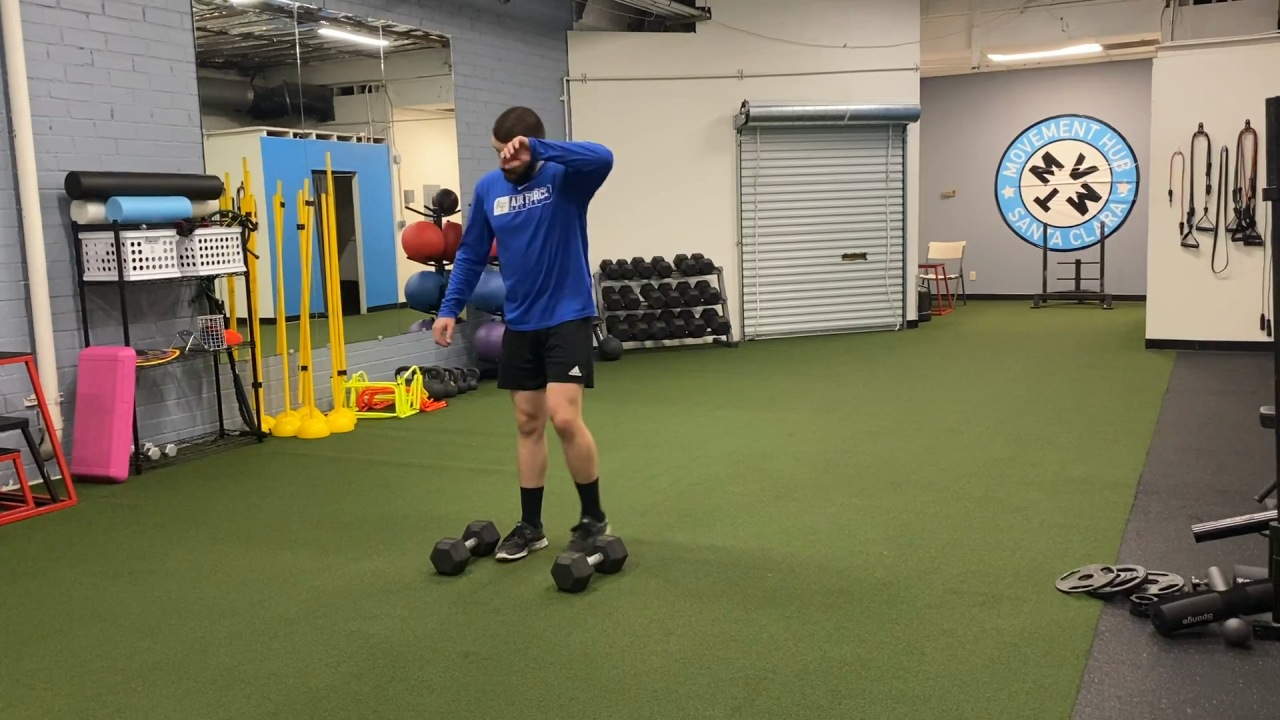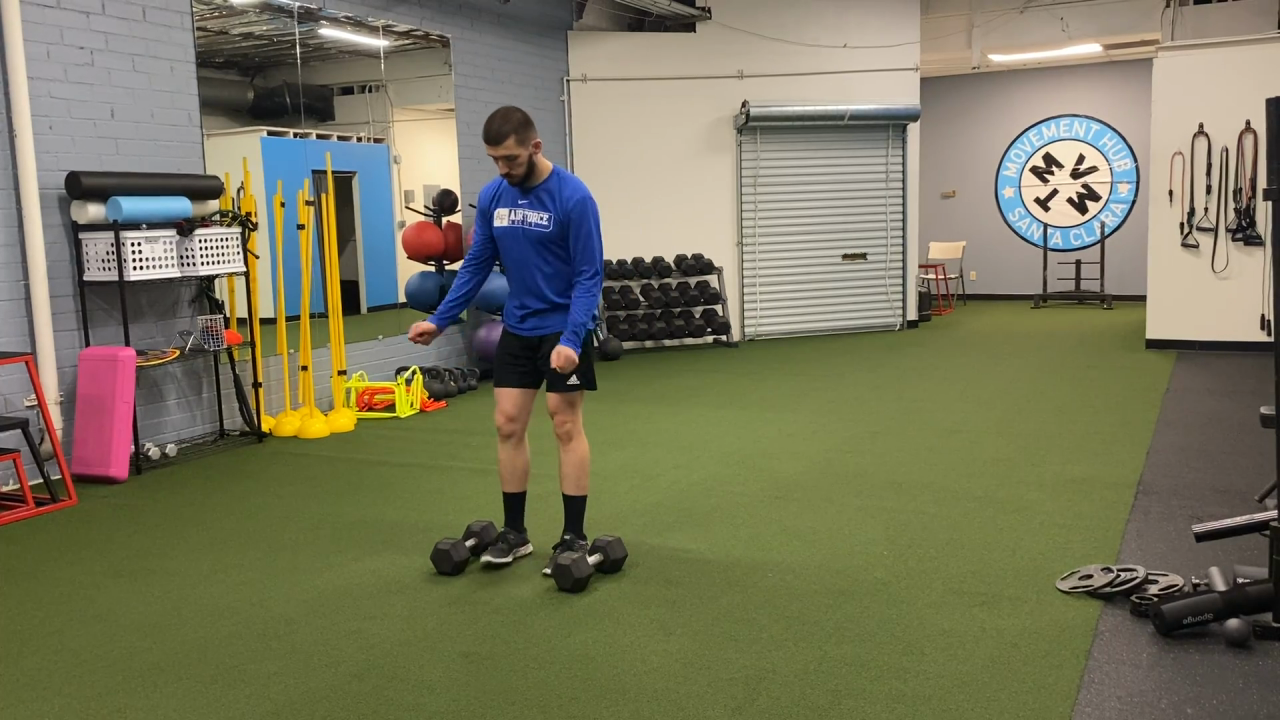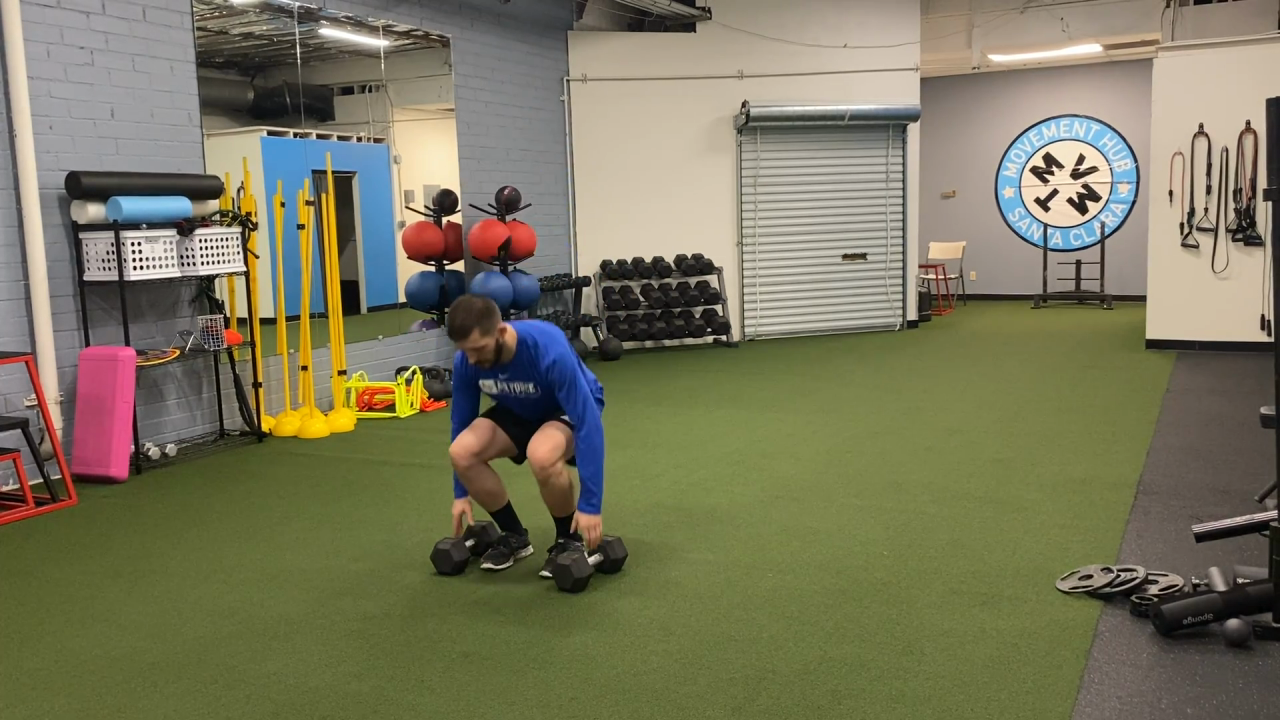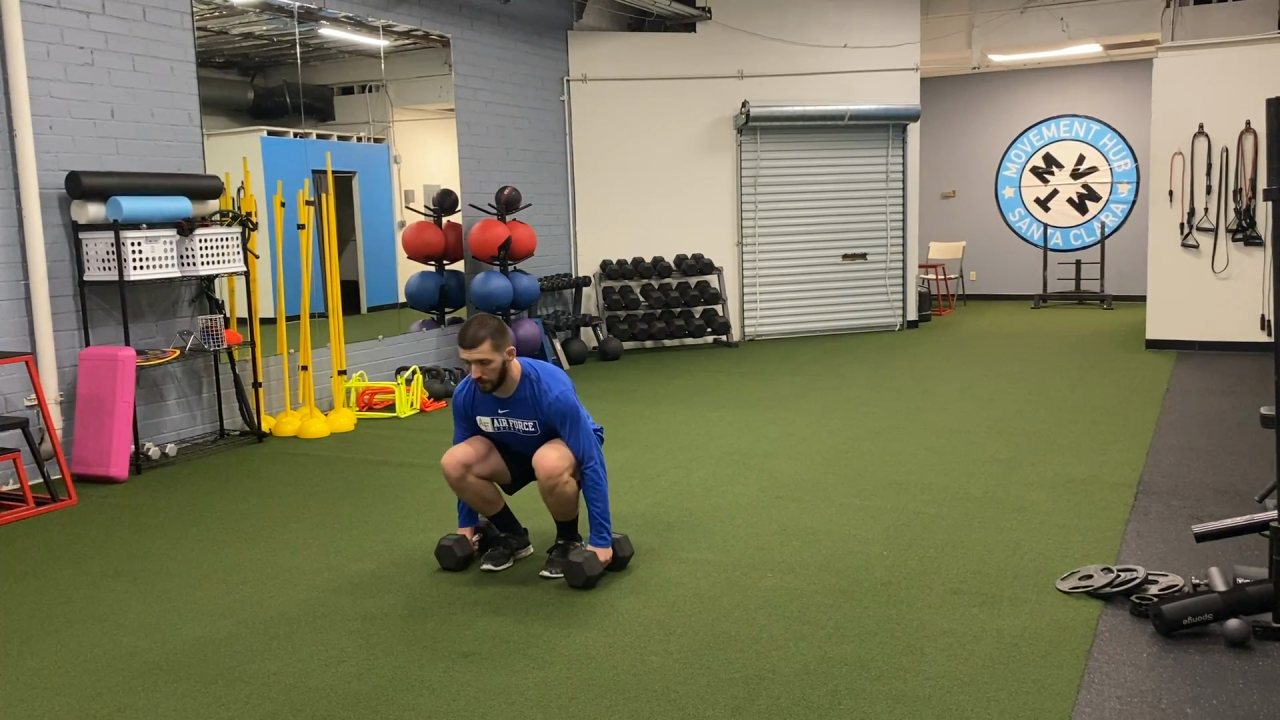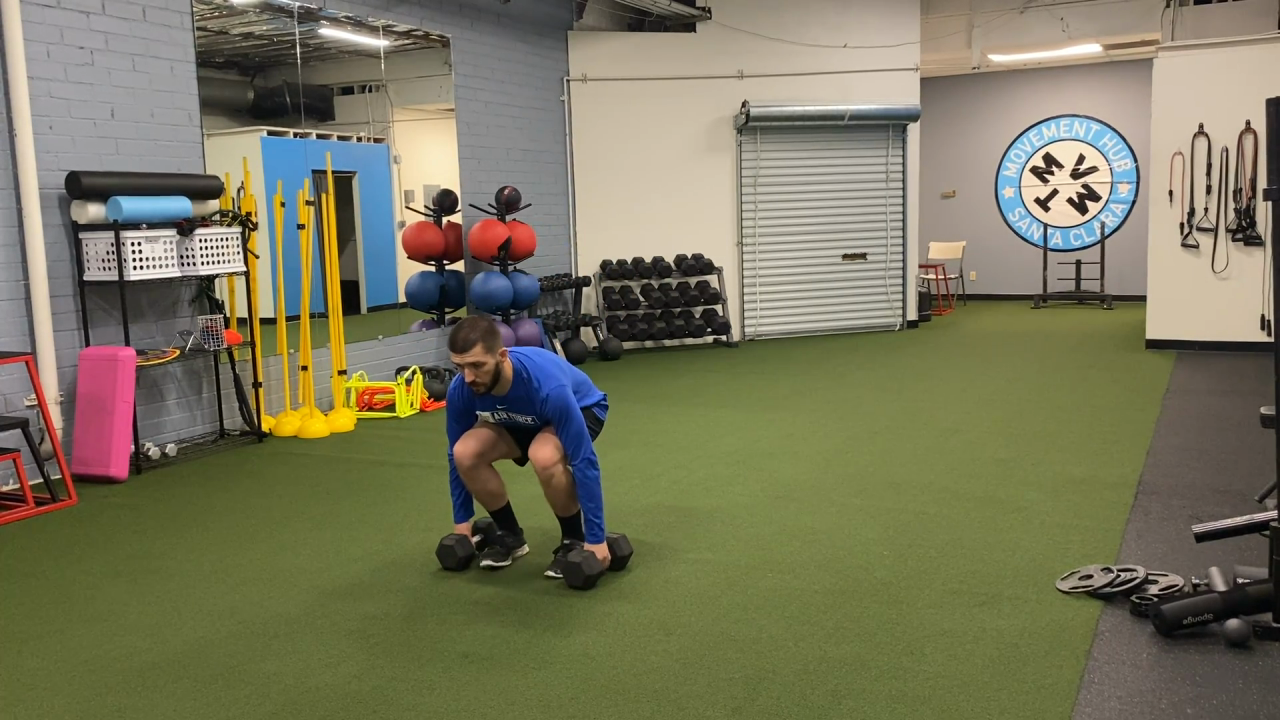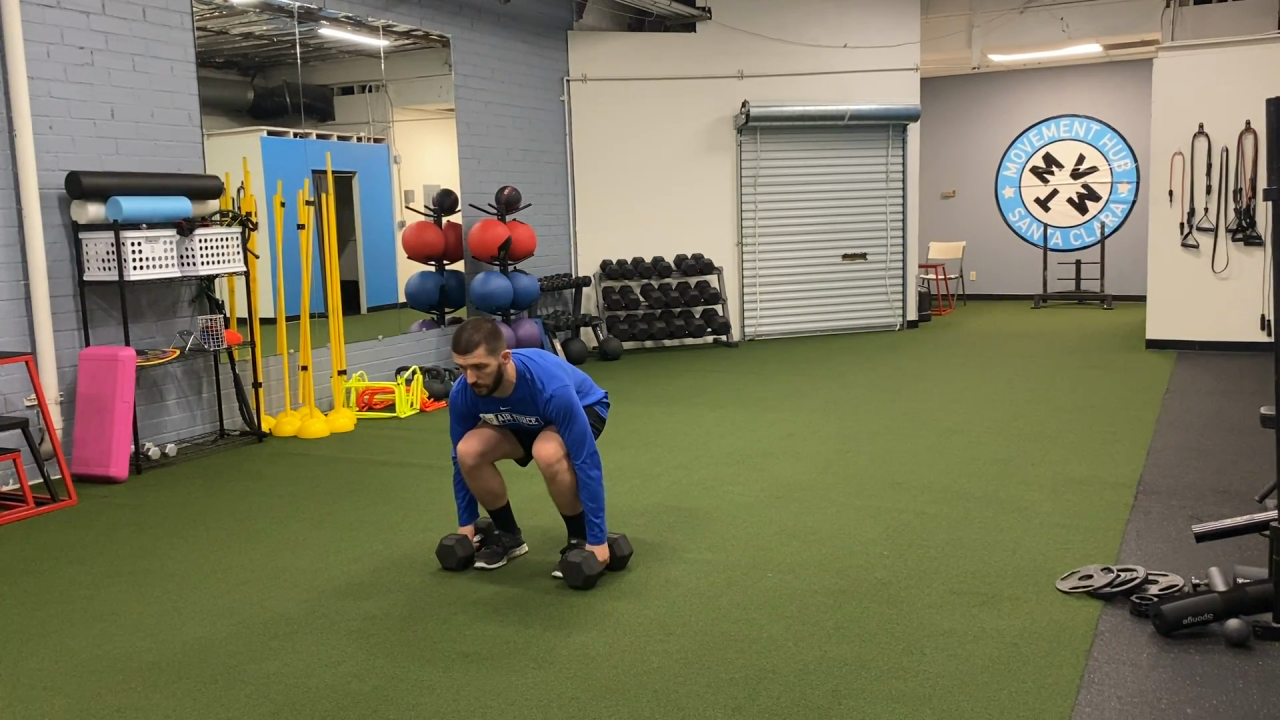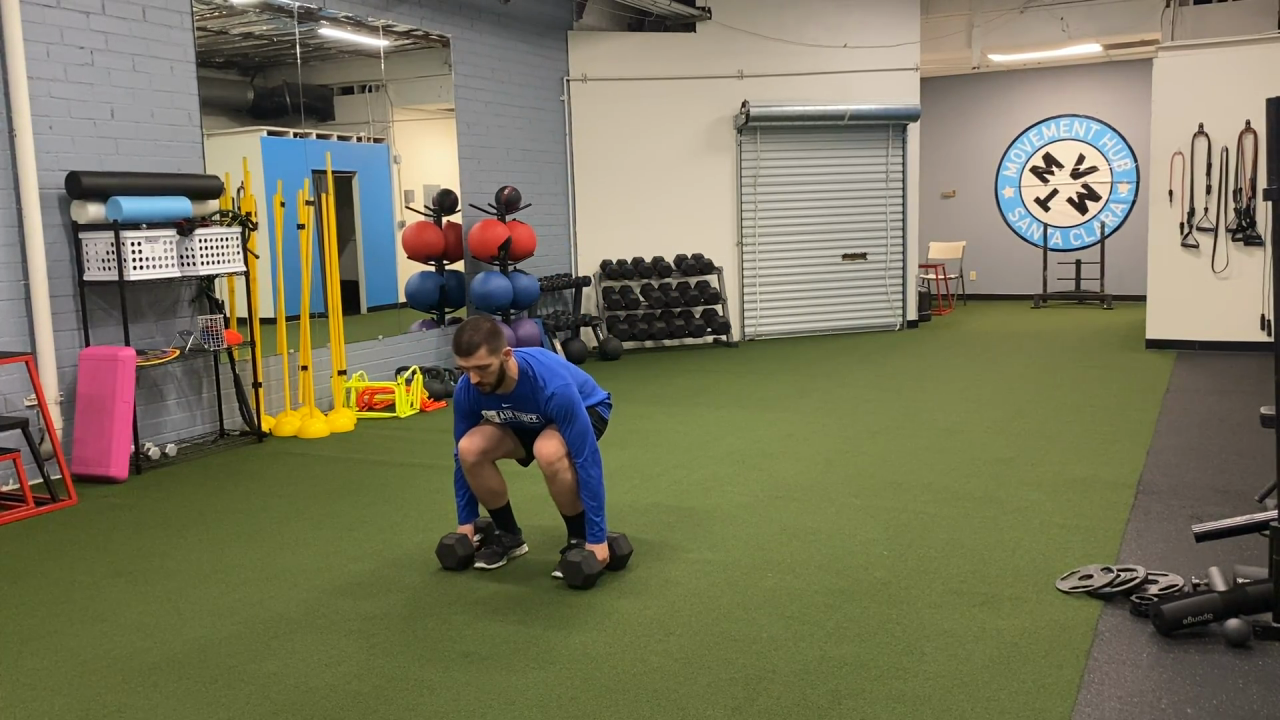
dt=0.7s
person 1, frame 1
left shoulder: (564, 177)
right shoulder: (487, 189)
left elbow: (602, 157)
right elbow: (471, 255)
left wrist: (537, 148)
right wrist: (449, 308)
left hip: (567, 317)
right hip: (520, 323)
left knee: (564, 418)
right knee: (527, 425)
left ankle: (592, 516)
right ankle: (530, 525)
person 1, frame 2
left shoulder: (573, 197)
right shoulder: (494, 196)
left elbow: (591, 275)
right elbow: (475, 264)
left wrist: (573, 339)
right wrist: (440, 318)
left hip: (563, 330)
right hip: (516, 328)
left knee: (567, 428)
right knee: (508, 427)
left ankle: (574, 537)
right ankle: (515, 531)
person 1, frame 3
left shoulder: (549, 352)
right shoulder: (466, 361)
left elbow: (588, 425)
right elbow: (463, 421)
left wrist: (589, 506)
right wrist: (461, 492)
left hip: (571, 407)
right hip: (520, 411)
left knee: (542, 456)
right knee: (462, 453)
left ankle: (569, 540)
right ankle: (514, 535)
person 1, frame 4
left shoulder: (553, 392)
right shoulder: (466, 394)
left elbow: (592, 463)
right elbow: (463, 465)
left wrist: (600, 540)
right wrist: (466, 524)
left hip: (570, 447)
right hip: (515, 450)
left knee: (549, 466)
right knee: (453, 463)
left ankle: (569, 541)
right ankle: (512, 536)
person 1, frame 5
left shoulder: (548, 387)
right shoulder: (460, 390)
left elbow: (583, 460)
right elbow: (455, 455)
left wrist: (596, 538)
right wrist: (461, 520)
left hip: (581, 407)
left knee: (544, 456)
right knee: (465, 453)
left ankle: (574, 540)
right ankle: (509, 534)
person 1, frame 6
left shoulder: (551, 388)
right shoulder: (463, 393)
left elbow: (586, 460)
right elbow: (460, 458)
left wrist: (597, 539)
right wrist: (466, 523)
left hip: (583, 408)
left knee: (548, 453)
right knee: (469, 452)
left ankle: (580, 539)
right ankle: (507, 534)
person 1, frame 7
left shoulder: (553, 386)
right shoulder: (467, 391)
left elbow: (586, 460)
right elbow: (461, 456)
left wrist: (597, 537)
right wrist: (466, 521)
left hip: (585, 409)
left knee: (549, 452)
right knee: (470, 449)
left ankle: (580, 539)
right ankle: (508, 535)
